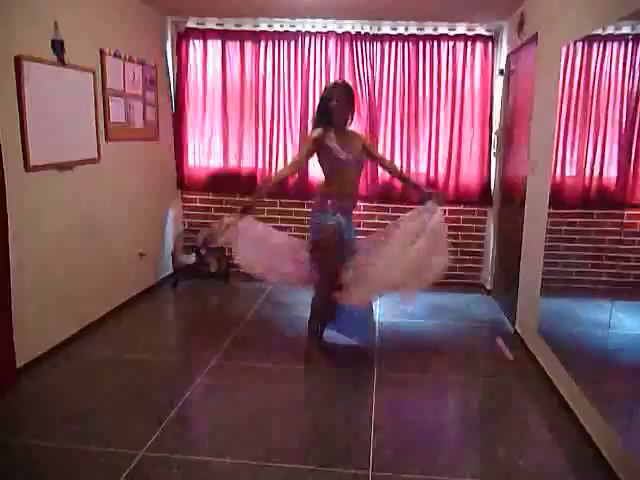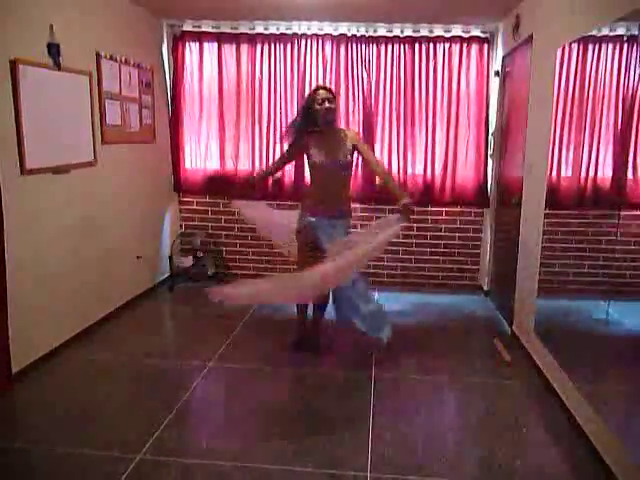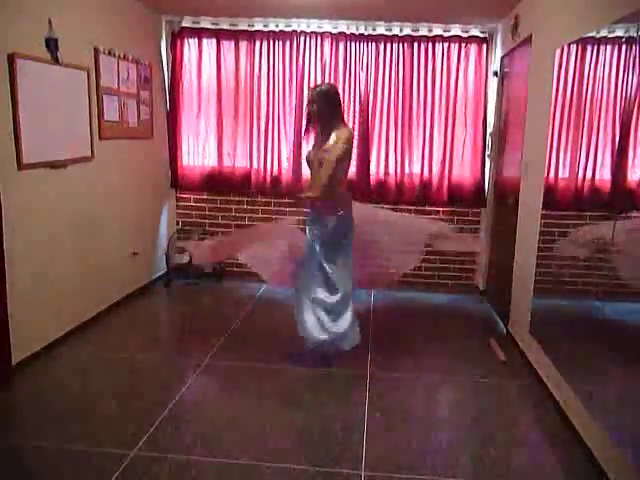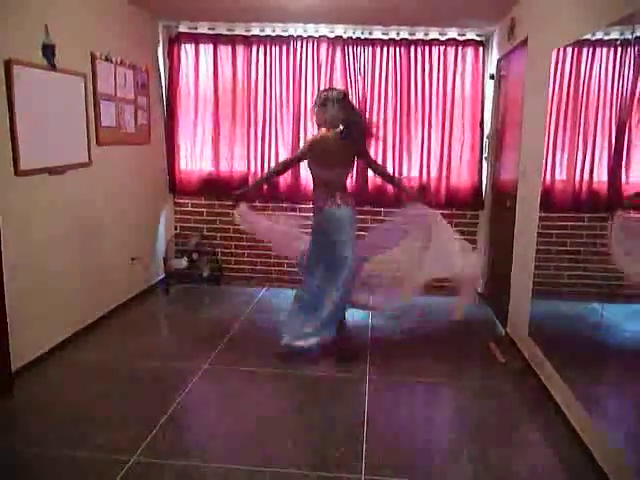
dt=1s
person 1, frame 1
left shoulder: (357, 138)
right shoulder: (319, 136)
left elbow: (387, 165)
right elbow: (290, 168)
left wrist: (420, 188)
right wrist: (257, 195)
left hip: (344, 216)
right hip: (327, 214)
left knee: (339, 280)
right knee: (329, 282)
left ankle: (318, 334)
right ankle: (313, 342)
person 1, frame 2
left shoulder: (352, 137)
right shoulder: (306, 140)
left elbow: (375, 165)
right elbow: (279, 164)
left wrist: (401, 195)
right wrist: (253, 182)
left hip: (340, 217)
right hip: (313, 214)
left ankle: (315, 331)
right ankle: (302, 329)
person 1, frame 3
left shoulder: (344, 134)
right shoulder: (319, 134)
left elbow: (331, 162)
left wrist: (314, 190)
right wrist: (312, 191)
left hip: (335, 213)
right hip: (316, 212)
left knee: (331, 278)
right knee: (310, 273)
left ankle: (328, 341)
right ankle: (323, 335)
person 1, frame 4
left shoulder: (320, 139)
right shoulder: (353, 139)
left elbow: (285, 165)
right elbow: (378, 168)
left wrist: (249, 187)
right wrist: (401, 188)
left hip: (328, 212)
right hip: (343, 209)
left knee: (328, 275)
right knee: (335, 273)
left ankle: (335, 336)
right ankle: (338, 331)
